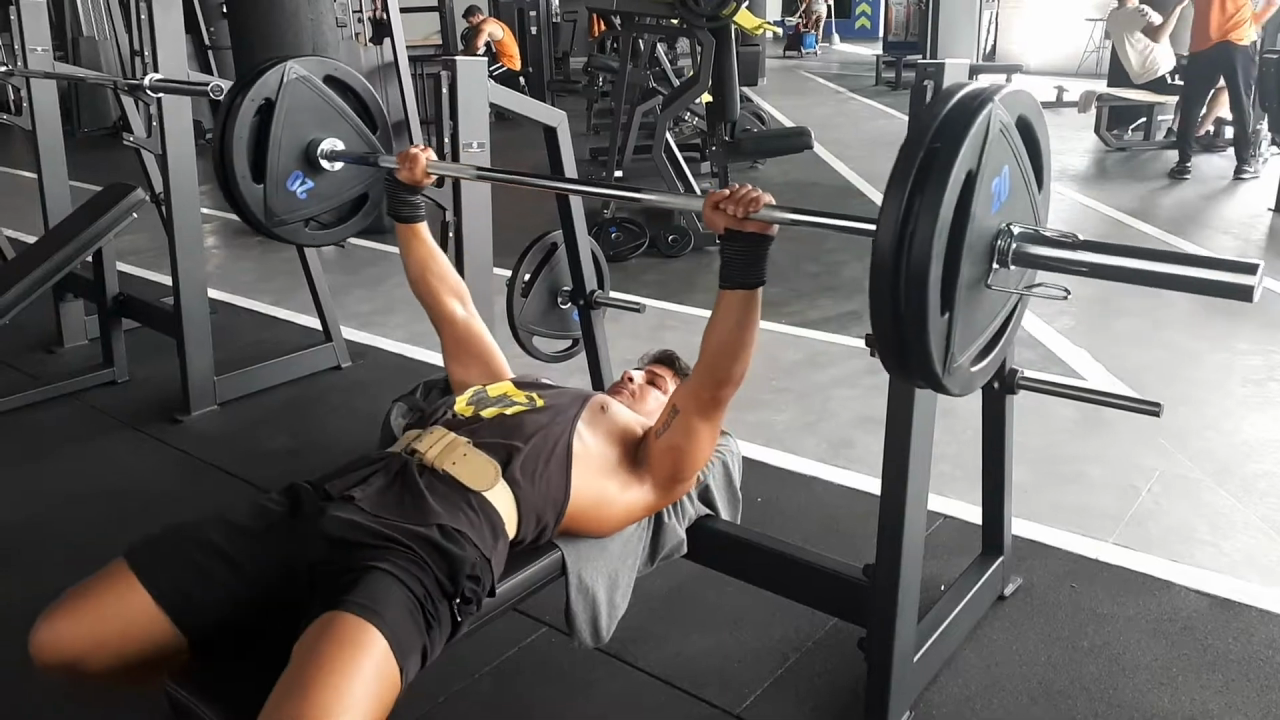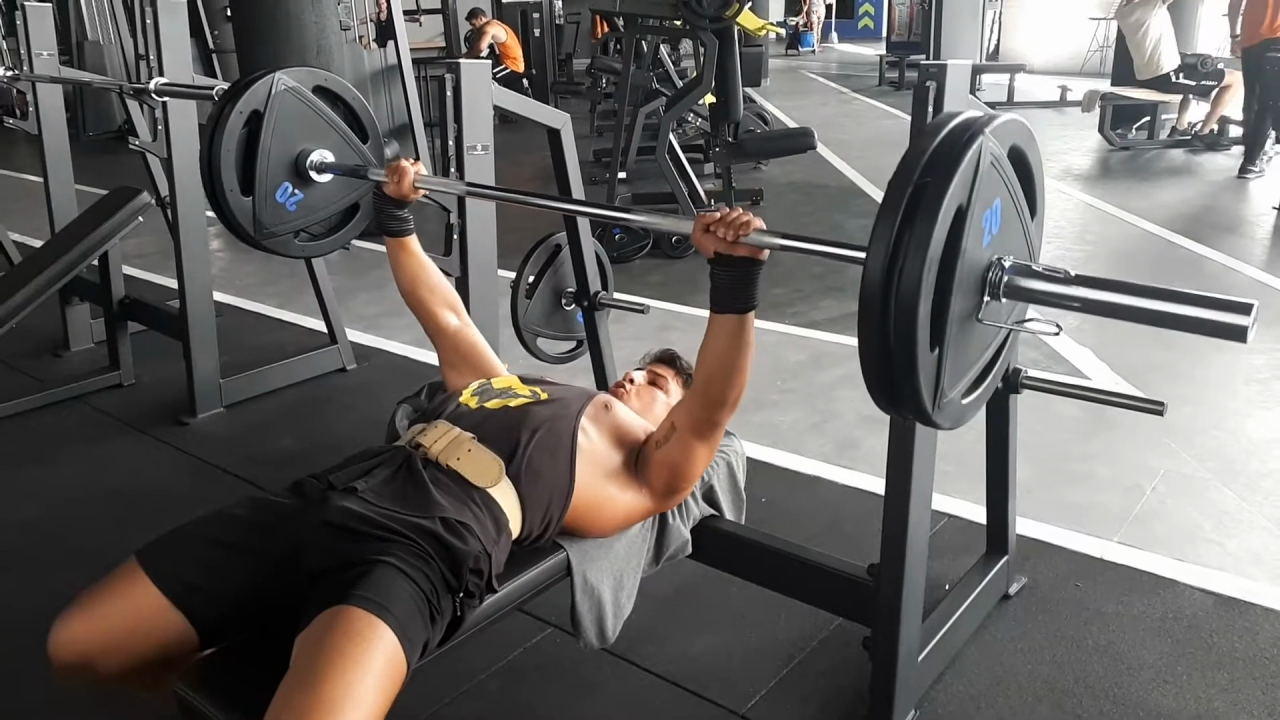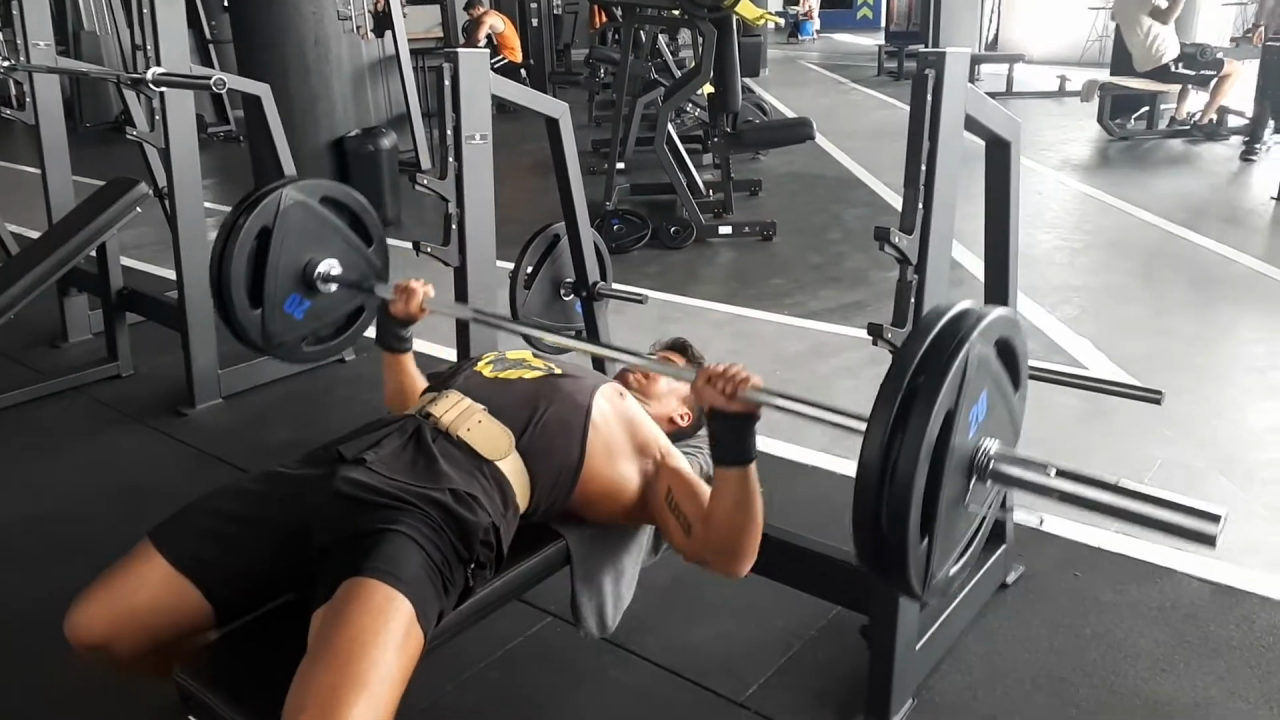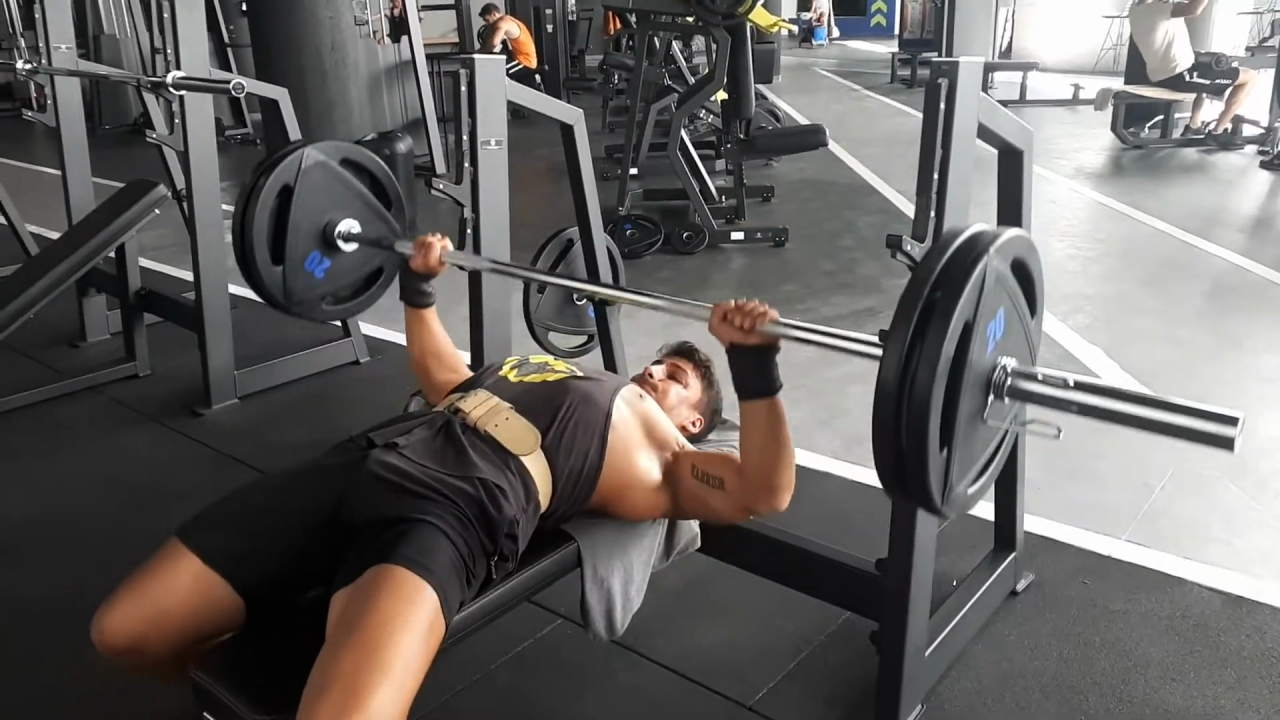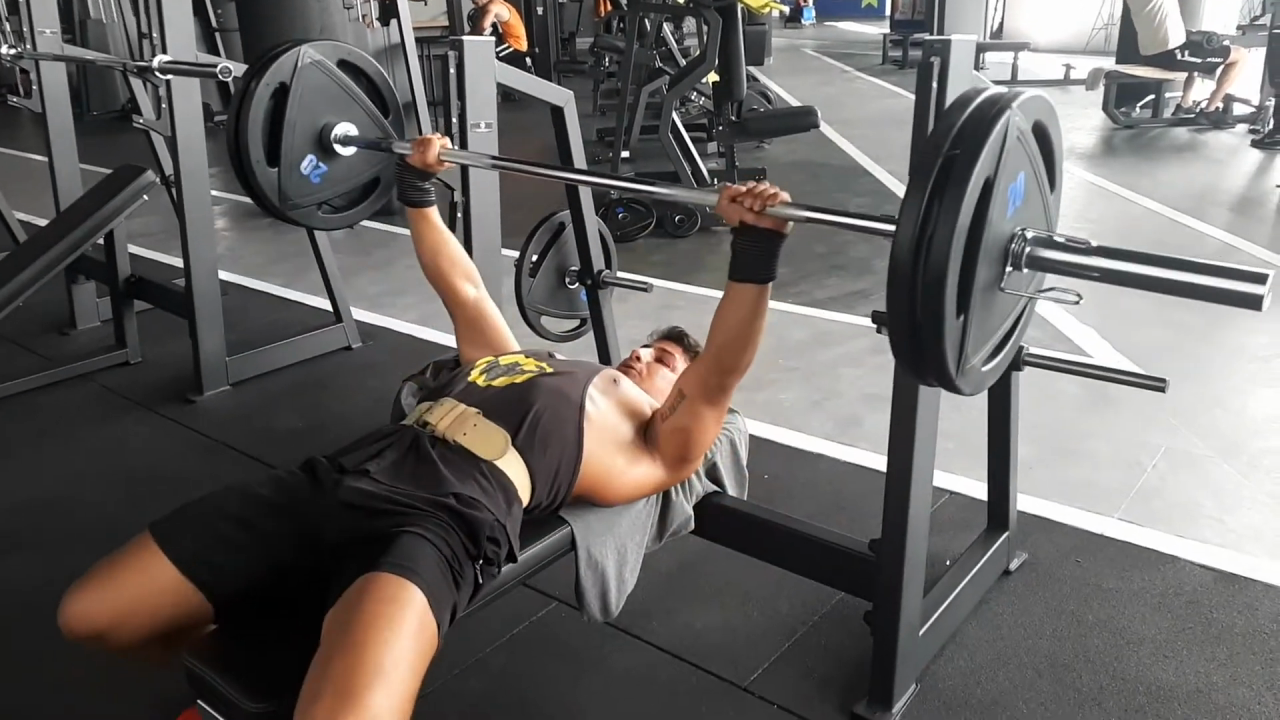
dt=1s
person 1, frame 1
left shoulder: (645, 469)
right shoulder: (519, 391)
left elbow: (715, 390)
right elbow: (452, 311)
left wrist: (744, 256)
right wrist: (406, 202)
left hip: (427, 549)
right hip: (331, 502)
right knee: (59, 645)
person 1, frame 2
left shoulder: (646, 469)
right shoulder: (514, 390)
left elbow: (713, 409)
right elbow: (442, 314)
left wrist: (734, 280)
right wrist: (395, 215)
left hip: (425, 543)
right hip: (330, 498)
right knee: (76, 647)
person 1, frame 3
left shoulder: (651, 454)
right shoulder: (540, 373)
left elbow: (729, 552)
left wrist: (734, 433)
right wrist: (395, 330)
left hip: (435, 511)
right hip: (338, 468)
right knee: (96, 630)
person 1, frame 4
left shoulder: (666, 459)
right shoulder: (553, 383)
left elbow: (764, 493)
right elbow: (438, 375)
left wrist: (755, 366)
right wrist: (418, 285)
left hip: (458, 505)
right hip: (366, 460)
right knee: (123, 633)
person 1, frame 5
left shoulder: (653, 446)
right shoulder: (523, 362)
left elbow: (720, 381)
right elbow: (462, 291)
left wrist: (754, 250)
right wrist: (417, 186)
left hip: (444, 516)
right hip: (341, 475)
right knee: (89, 617)
